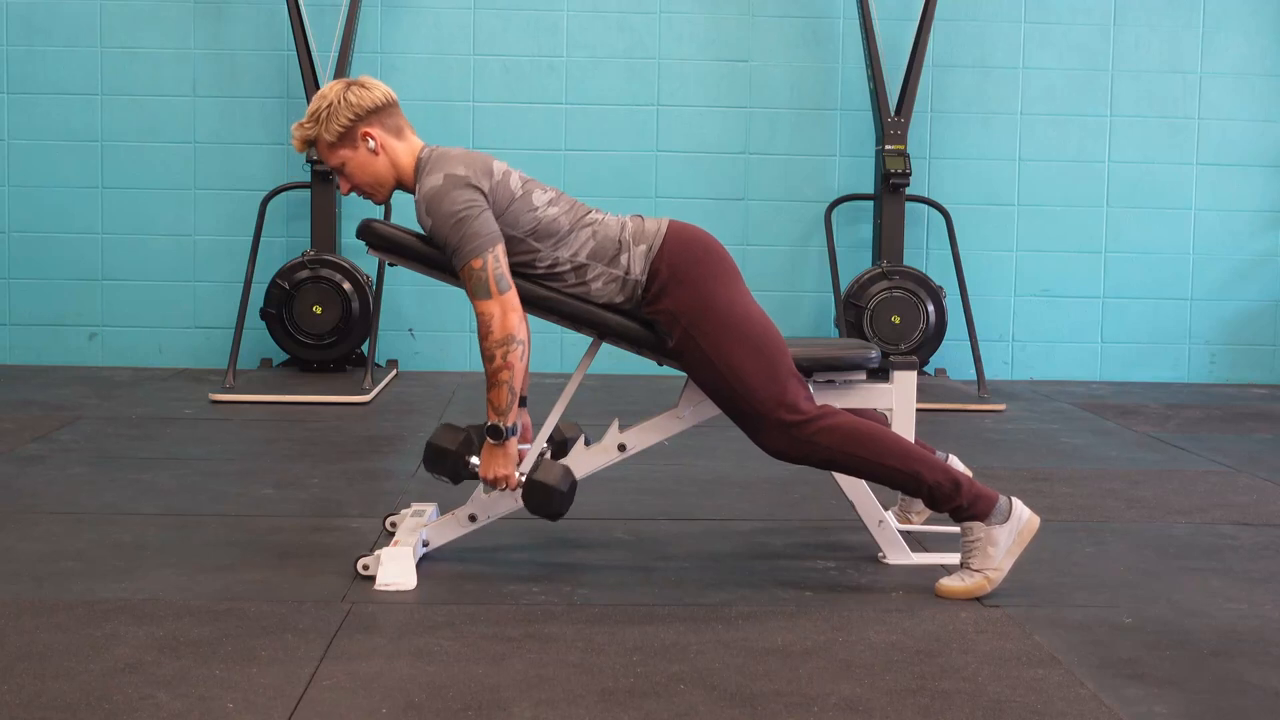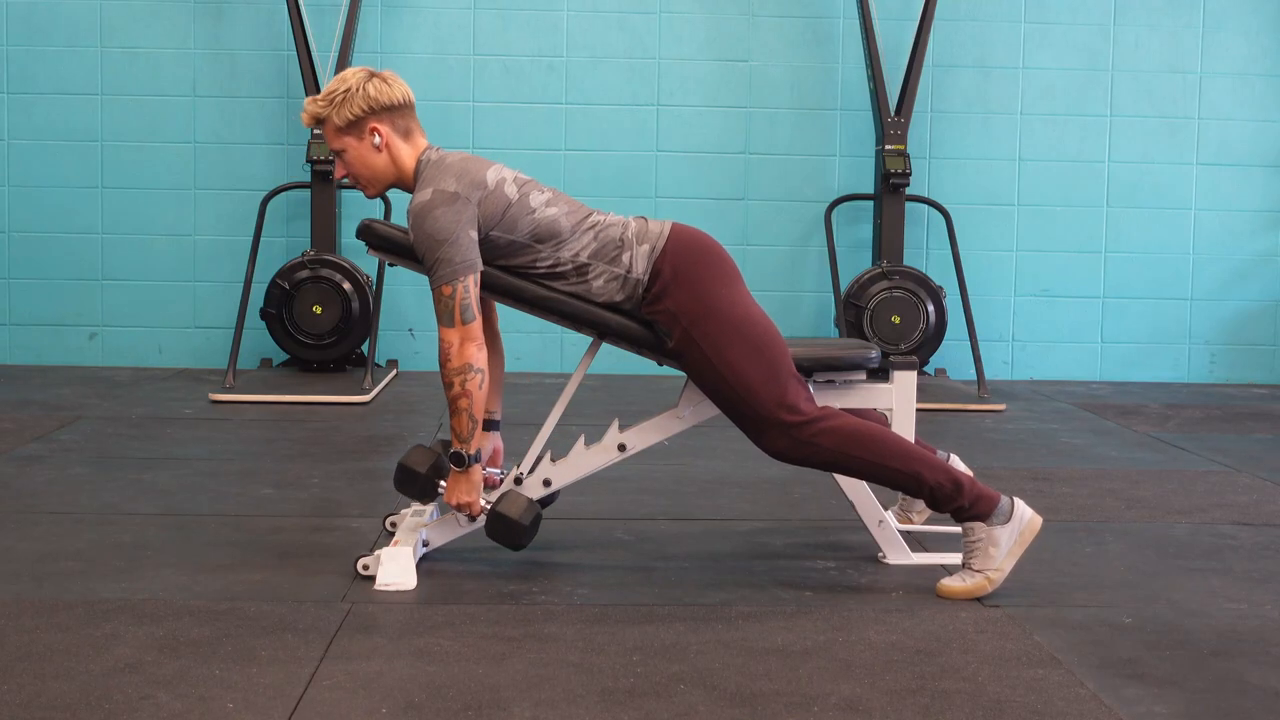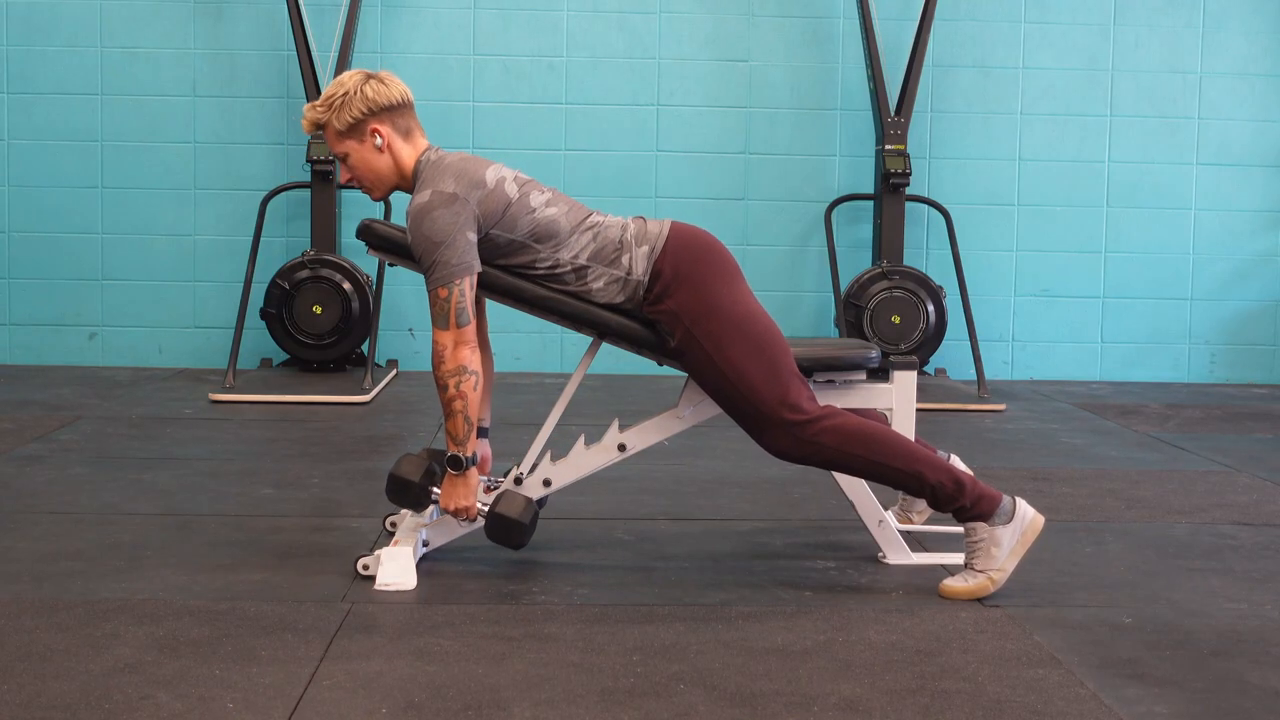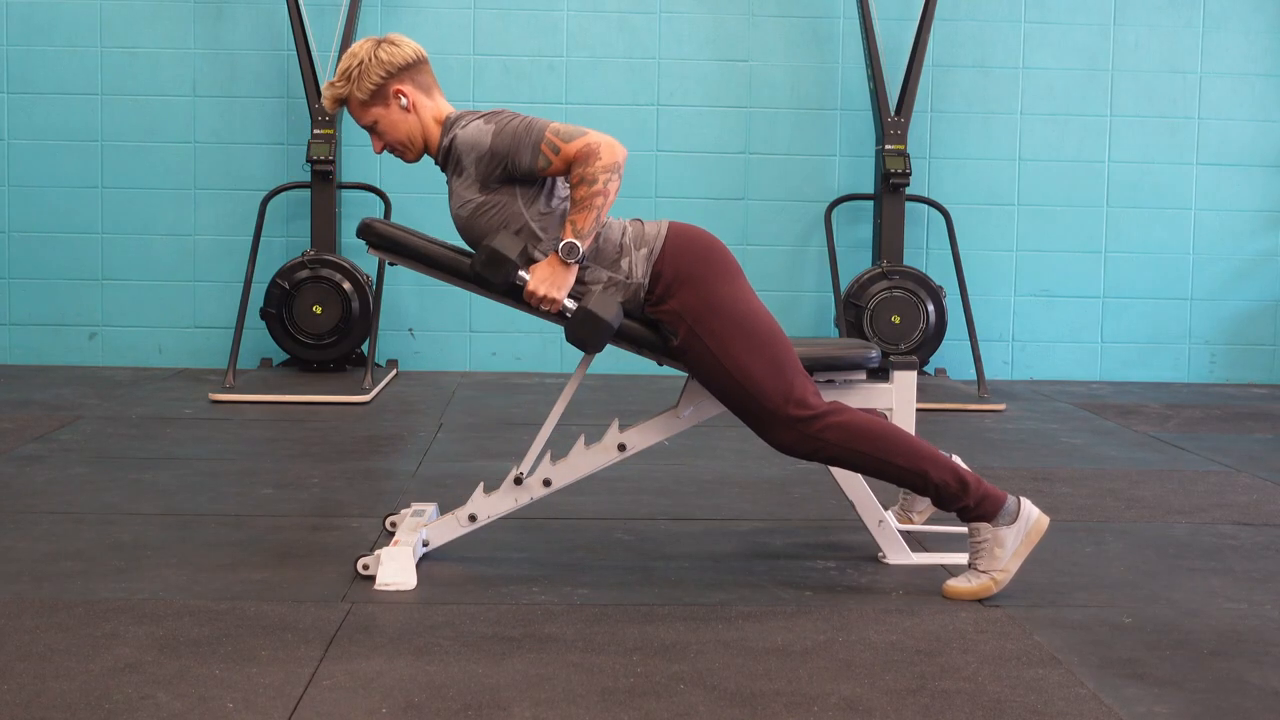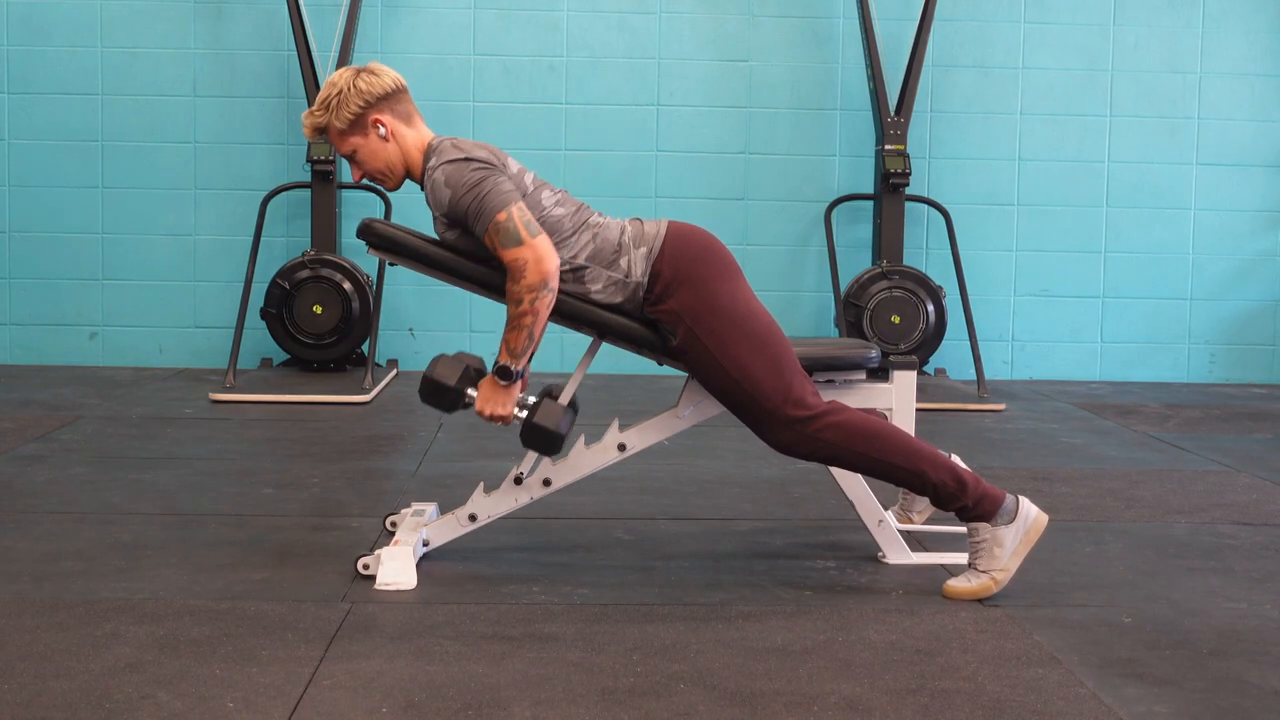
dt=1s
person 1, frame 1
left shoulder: (445, 190)
right shoulder: (446, 178)
left elbow: (502, 322)
right elbow: (507, 305)
left wrist: (498, 438)
right wrist: (518, 408)
left hip: (670, 273)
right hip: (664, 261)
left knee: (787, 420)
right knee: (780, 405)
left ankle: (988, 511)
right ankle: (929, 467)
person 1, frame 2
left shoulder: (434, 205)
right shoulder: (450, 178)
left elbow: (461, 348)
right elbow: (482, 326)
left wrist: (464, 464)
right wrist: (488, 429)
left hip: (673, 278)
right hip: (669, 262)
left knee: (788, 422)
right knee: (781, 411)
left ankle: (989, 510)
right ankle: (927, 466)
person 1, frame 3
left shoulder: (433, 205)
right shoulder: (450, 178)
left elbow: (455, 350)
right elbow: (473, 332)
left wrist: (460, 466)
right wrist: (478, 435)
left hip: (675, 275)
right hip: (670, 261)
left knee: (789, 421)
right knee: (781, 409)
left ankle: (992, 511)
right ankle: (925, 465)
person 1, frame 4
left shoulder: (480, 135)
right shoulder: (463, 156)
left elbow: (603, 153)
left wrist: (563, 261)
left hip: (672, 274)
right hip: (662, 274)
left knee: (795, 416)
right knee: (787, 408)
left ankle: (997, 512)
right ankle: (930, 473)
person 1, frame 5
left shoulder: (451, 172)
right shoulder: (455, 167)
left elbow: (538, 267)
left wrist: (505, 378)
right wrist: (515, 367)
left hip: (673, 274)
right hip: (666, 266)
left knee: (794, 416)
right knee: (787, 410)
left ankle: (995, 510)
right ankle: (929, 471)
